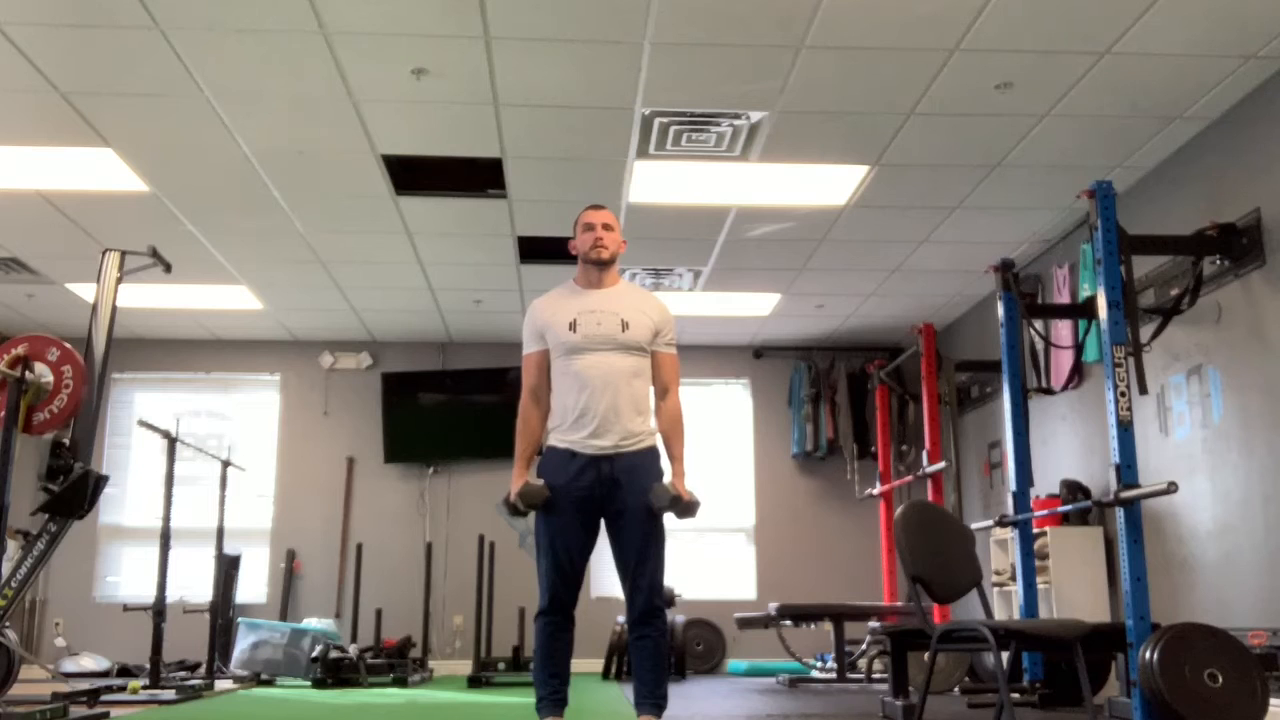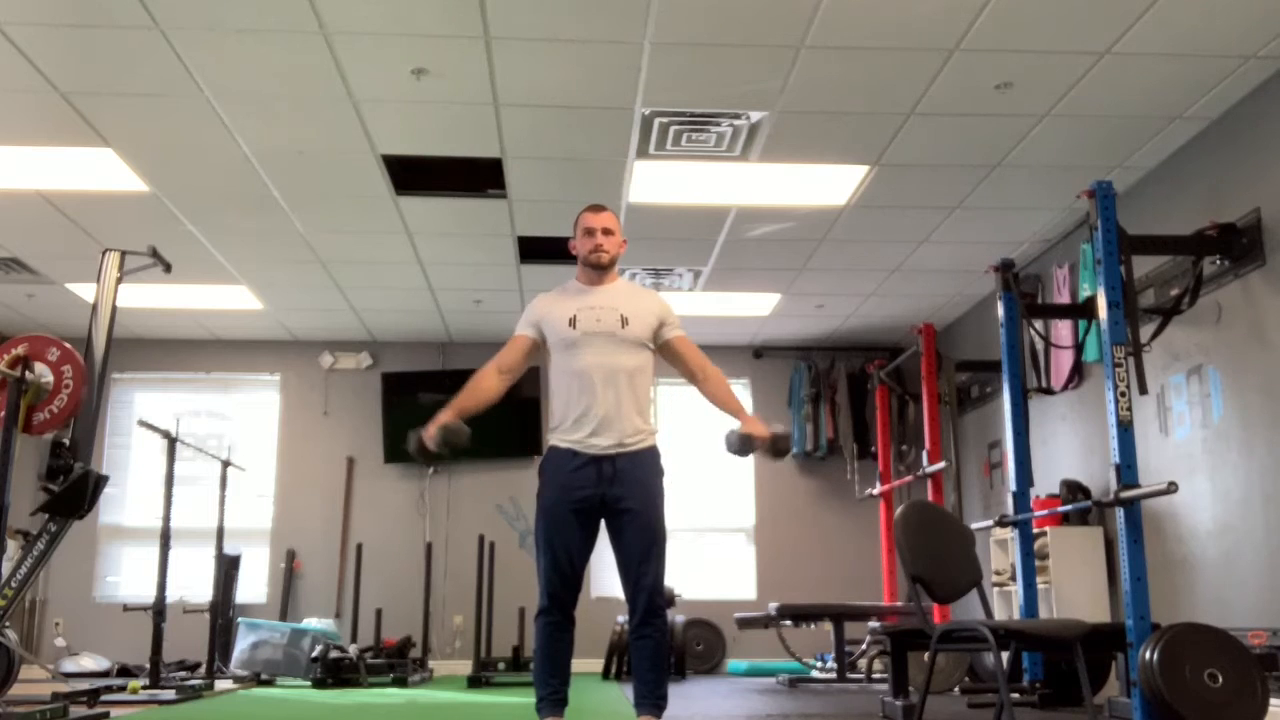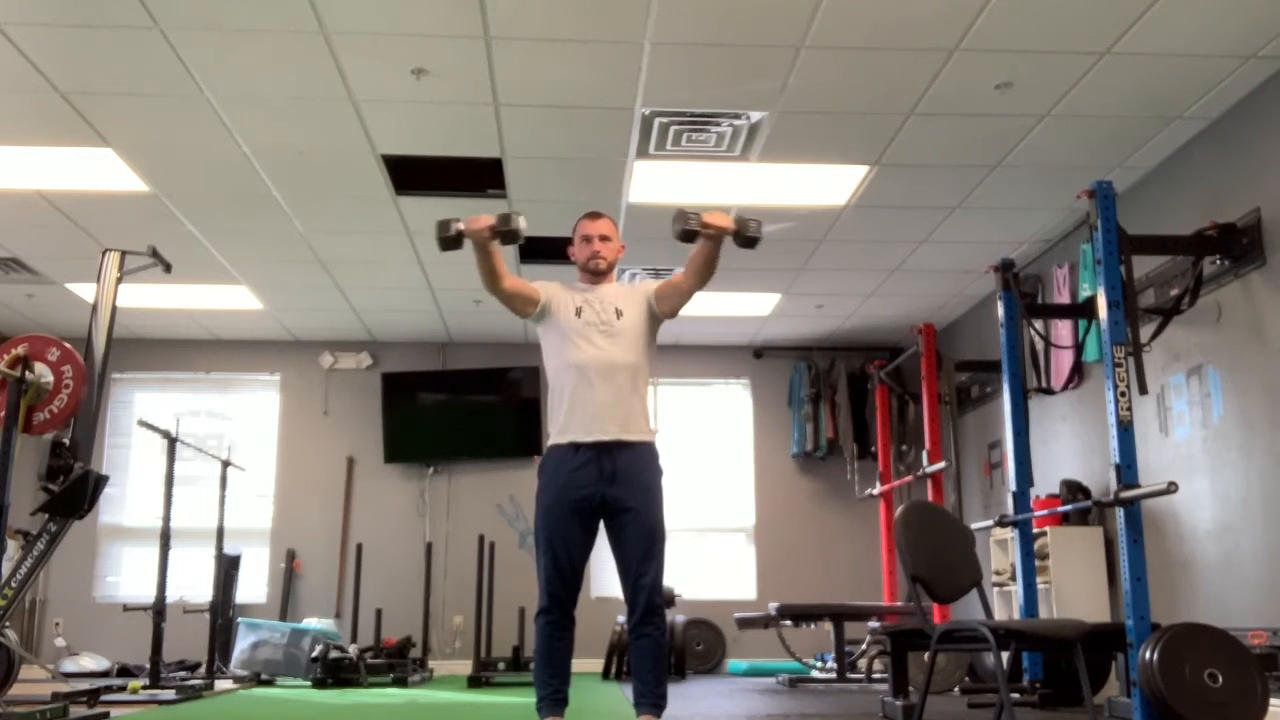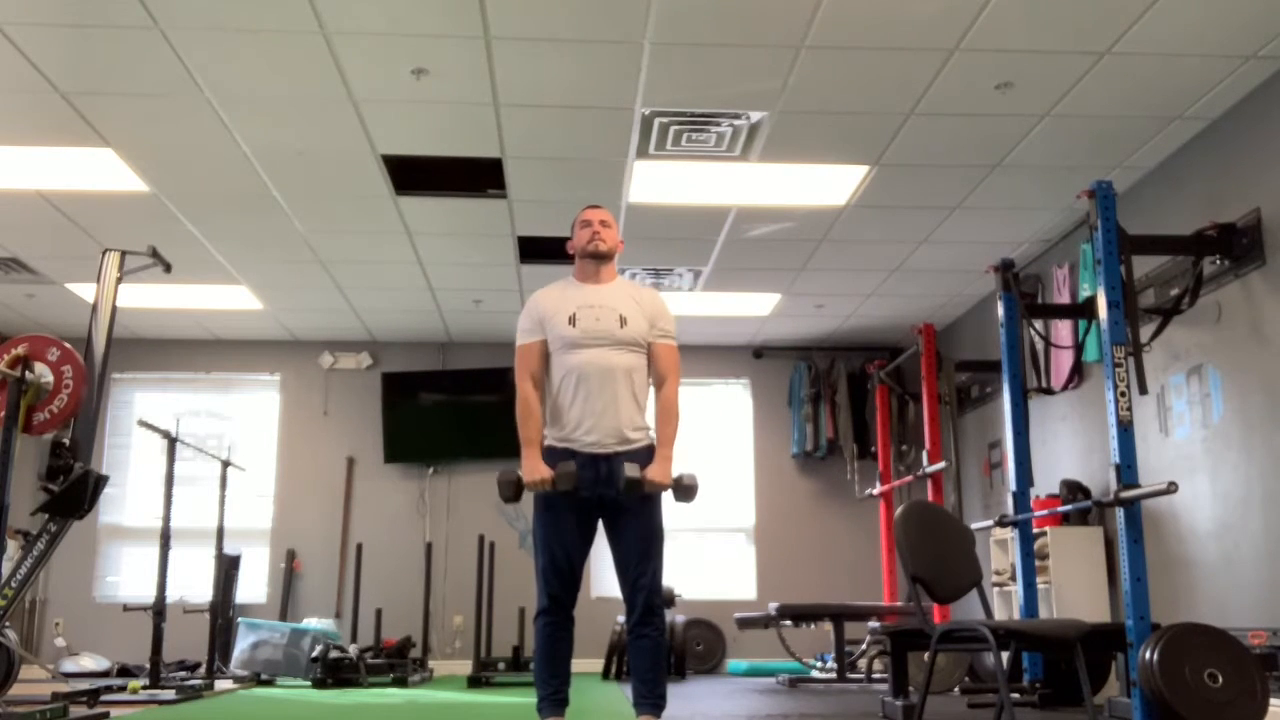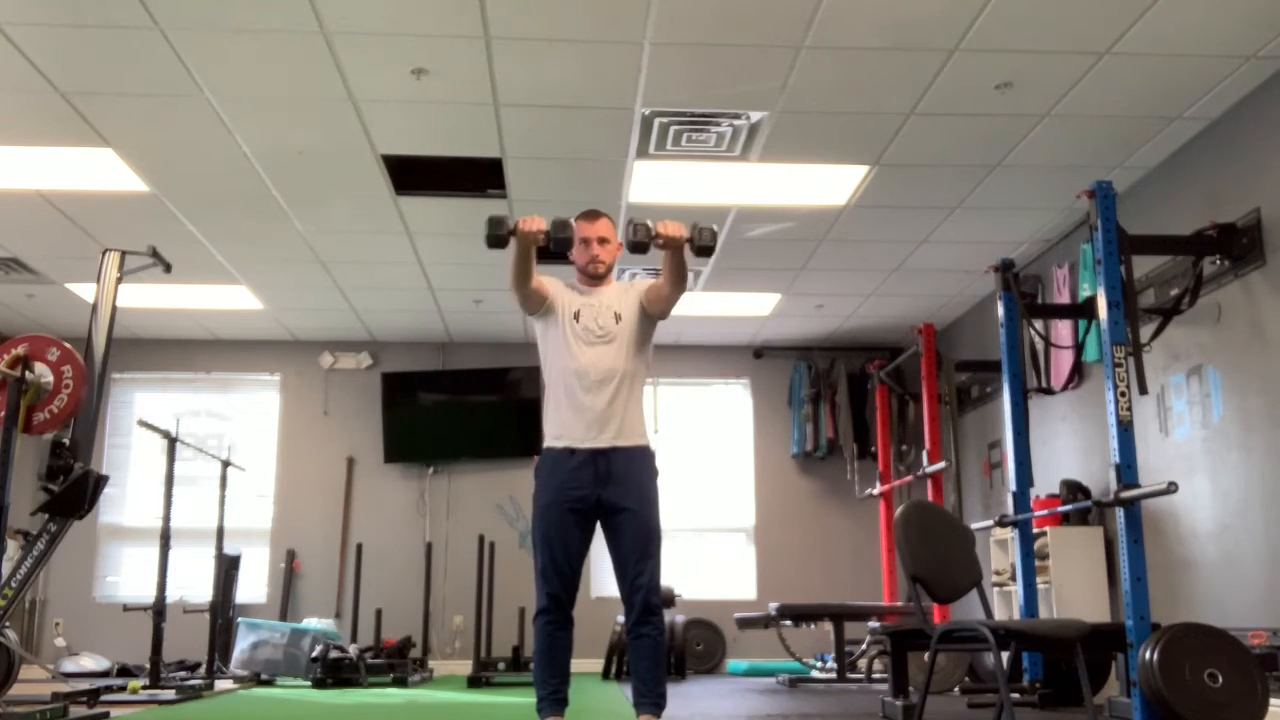
dt=1s
person 1, frame 1
left shoulder: (652, 309)
right shoulder: (545, 309)
left elbow: (667, 396)
right elbow: (533, 397)
left wrist: (678, 470)
right wrist: (521, 470)
left hip: (636, 463)
right hip: (566, 464)
left knee: (646, 599)
right knee: (556, 598)
person 1, frame 2
left shoulder: (650, 305)
right shoulder: (546, 306)
left elbow: (699, 369)
right elbow: (499, 371)
left wrist: (745, 417)
right wrist: (449, 416)
left hip: (636, 463)
right hip: (567, 464)
left knee: (647, 598)
right knee: (556, 598)
person 1, frame 3
left shoulder: (644, 298)
right shoulder: (550, 298)
left elbow: (696, 278)
right elbow: (499, 284)
left wrist: (713, 237)
right wrist: (482, 243)
left hip: (634, 458)
right hip: (567, 459)
left knee: (646, 596)
right knee: (556, 598)
person 1, frame 4
left shoulder: (648, 302)
right shoulder: (544, 303)
left elbow: (668, 381)
right elbow: (526, 381)
left wrist: (663, 455)
right wrist: (530, 454)
left hip: (632, 463)
right hip: (564, 464)
left knee: (644, 597)
right knee: (555, 599)
person 1, frame 5
left shoulder: (638, 296)
right shoulder: (551, 296)
left elbow: (672, 289)
right elbow: (522, 283)
left wrist: (675, 252)
right wrist: (525, 247)
left hip: (629, 461)
right hip: (563, 462)
left knee: (643, 596)
right knee: (554, 598)
